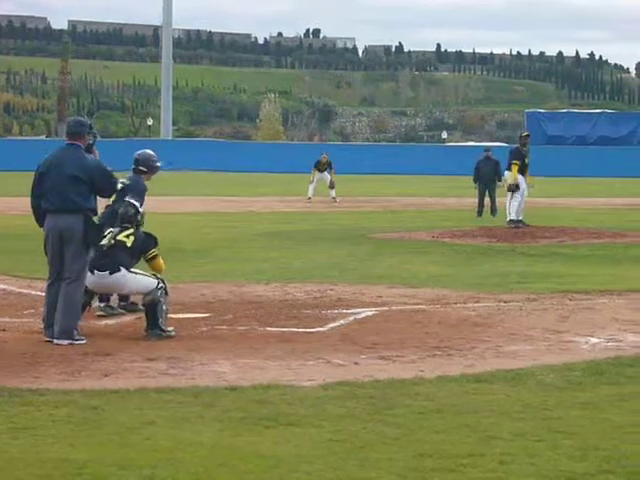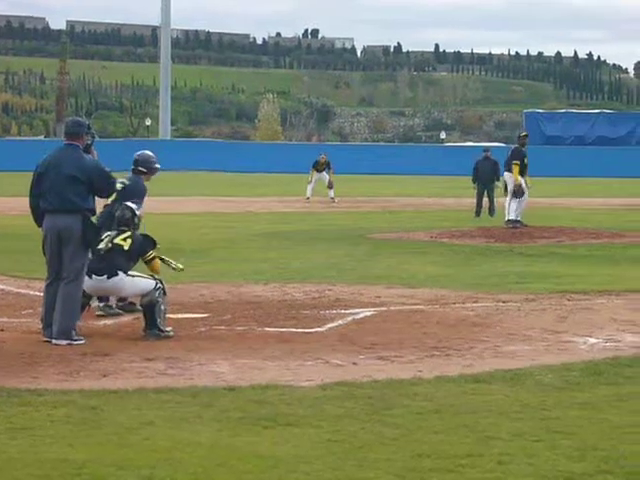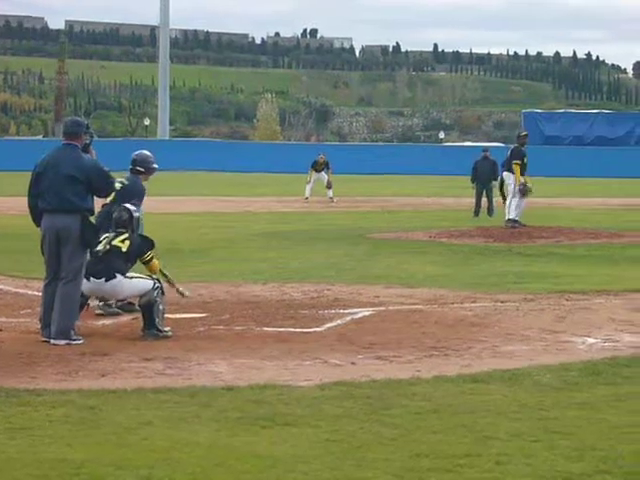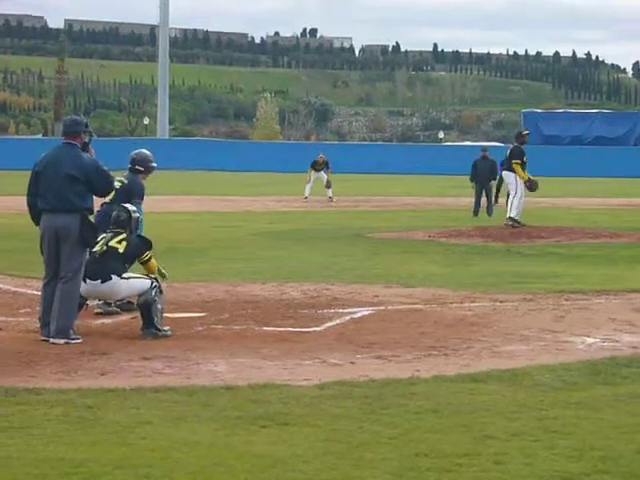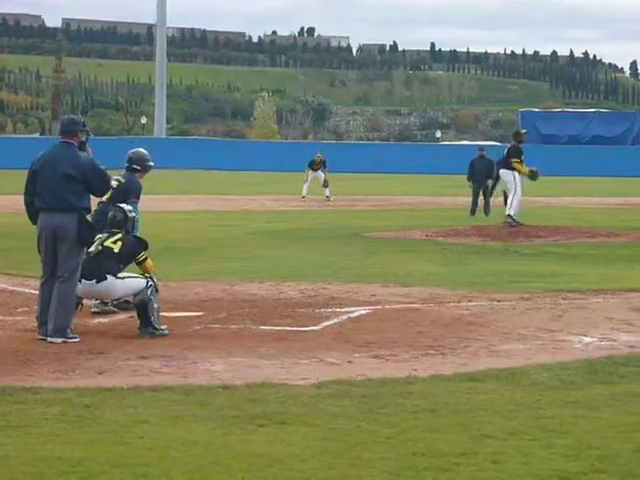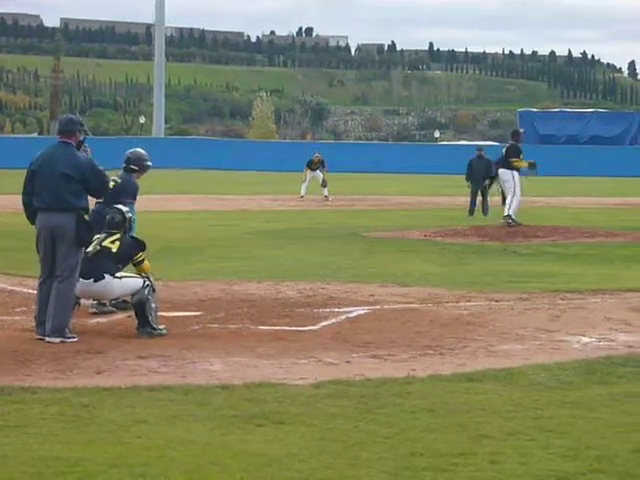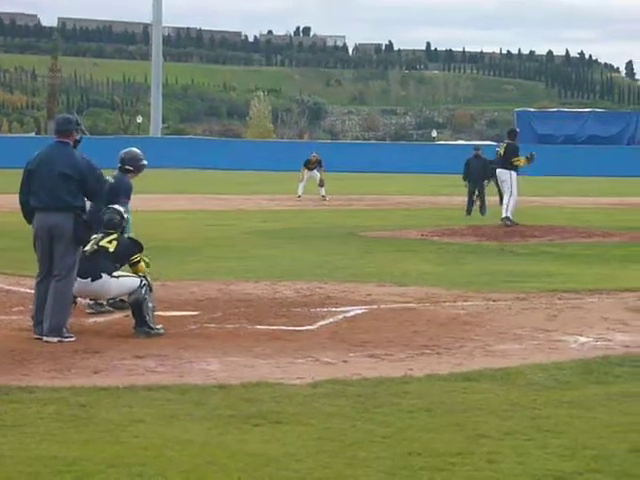
dt=0.1s
person 1, frame 1
left shoulder: (48, 161)
right shoulder: (89, 162)
left elbow: (36, 196)
right elbow: (109, 188)
left wrist: (43, 222)
left hip: (52, 221)
right hip: (77, 222)
left knee: (54, 276)
right knee: (73, 277)
left ankle: (50, 329)
right ankle: (65, 332)
person 1, frame 2
left shoulder: (46, 161)
right shoulder: (88, 163)
left elbow: (34, 197)
right elbow: (108, 188)
left wrist: (42, 222)
left hip: (50, 222)
right hip: (76, 222)
left knee: (53, 276)
right knee: (72, 277)
left ankle: (48, 329)
right ankle: (63, 332)
person 1, frame 3
left shoulder: (45, 161)
right shoulder: (86, 163)
left elbow: (33, 196)
right elbow: (107, 188)
left wrist: (40, 222)
left hip: (49, 221)
right hip: (74, 223)
left knee: (51, 276)
right knee: (70, 277)
left ankle: (47, 329)
right ankle: (62, 332)
person 1, frame 4
left shoulder: (44, 160)
right shoulder: (86, 162)
left elbow: (32, 196)
right elbow: (106, 188)
left wrist: (40, 221)
left hip: (48, 221)
right hip: (74, 222)
left knee: (50, 275)
right knee: (70, 276)
left ankle: (46, 328)
right ankle: (61, 331)
person 1, frame 5
left shoulder: (41, 159)
right shoulder: (83, 161)
left elbow: (29, 195)
right elbow: (103, 188)
left wrist: (37, 220)
left hip: (45, 220)
right hip: (71, 221)
left knee: (48, 274)
right knee: (67, 275)
left ankle: (44, 327)
right ankle: (59, 330)
person 1, frame 6
left shoulder: (40, 159)
right shoulder: (81, 161)
left elbow: (27, 195)
right elbow: (101, 189)
left wrist: (35, 219)
left hip: (43, 220)
right hip: (70, 221)
left knee: (46, 274)
right knee: (66, 275)
left ankle: (42, 327)
right ankle: (57, 330)
person 1, frame 7
left shoulder: (37, 159)
right shoulder: (79, 161)
left elbow: (24, 194)
right elbow: (98, 193)
left wrist: (32, 219)
right wrist: (92, 171)
left hip: (41, 219)
right hip: (67, 220)
left knee: (44, 274)
right knee: (63, 274)
left ankle: (40, 326)
right ankle: (55, 329)
person 2, frame 1
left shoulder: (128, 181)
right shoulder: (139, 185)
left hip: (110, 225)
right hip: (112, 227)
left ankle: (124, 301)
right ankle: (103, 304)
person 2, frame 2
left shoulder: (127, 181)
right shoulder: (139, 185)
left hip: (107, 225)
right hip: (111, 227)
left ankle: (122, 301)
right ankle: (103, 304)
person 2, frame 3
left shoulder: (123, 181)
right shoulder: (137, 186)
left hip: (104, 224)
right hip: (110, 226)
left ankle: (120, 301)
right ankle: (103, 303)
person 2, frame 4
left shoulder: (122, 180)
right shoulder: (137, 185)
right elbow: (137, 214)
left hip: (103, 223)
right hip: (110, 226)
left ankle: (120, 300)
right ankle: (103, 301)
person 2, frame 5
left shoulder: (119, 179)
right shoulder: (134, 183)
right elbow: (133, 213)
right wrist: (135, 236)
left hip: (100, 222)
right hip: (106, 224)
left ankle: (116, 299)
right ankle: (100, 302)
person 2, frame 6
left shoulder: (117, 179)
right shoulder: (131, 184)
right elbow: (130, 213)
right wrist: (131, 237)
left hip: (98, 222)
right hip: (103, 225)
left ankle: (115, 299)
right ankle: (97, 302)
person 2, frame 7
left shoulder: (115, 179)
right shoulder: (124, 183)
right elbow: (124, 213)
right wrist: (126, 235)
left hip: (96, 223)
right hip: (98, 225)
left ankle: (112, 298)
right ankle: (94, 302)
person 3, frame 1
left shoulder: (108, 232)
right shoulder: (142, 237)
right elbow: (159, 268)
left hip: (93, 277)
right hip: (118, 276)
left knee: (85, 286)
right knee: (158, 286)
right ankle: (157, 329)
person 3, frame 2
left shoulder: (106, 235)
right shoulder: (140, 240)
right elbow: (156, 269)
right wrist: (148, 251)
left hip: (91, 281)
right hip: (116, 280)
left knee: (84, 289)
right knee: (156, 286)
right ankle: (155, 329)
person 3, frame 3
left shoulder: (104, 237)
right shoulder: (138, 241)
right elbow: (155, 269)
right wrist: (146, 249)
left hip: (89, 284)
right hip: (114, 283)
left knee: (81, 286)
right knee: (154, 286)
right ankle: (153, 329)
person 3, frame 4
left shoulder: (102, 237)
right shoulder: (136, 241)
right elbow: (153, 269)
right wrist: (144, 251)
left hip: (87, 286)
right hip: (111, 284)
left knee: (80, 287)
right knee: (152, 285)
right ankle: (152, 328)
person 3, frame 5
left shoulder: (99, 238)
right shoulder: (131, 241)
right elbow: (148, 269)
right wrist: (140, 249)
left hip: (82, 286)
right hip: (106, 284)
right knee: (148, 284)
right ankle: (150, 327)
person 3, frame 6
left shoulder: (97, 238)
right shoulder: (129, 242)
right elbow: (145, 270)
right wrist: (137, 250)
left hip: (80, 286)
right hip: (104, 284)
right knee: (145, 283)
right ankle: (147, 327)
person 3, frame 7
left shoulder: (94, 238)
right shoulder: (126, 243)
right elbow: (141, 271)
right wrist: (133, 250)
left hip: (77, 285)
right hip: (102, 283)
right knee: (142, 282)
right ankle: (145, 326)
